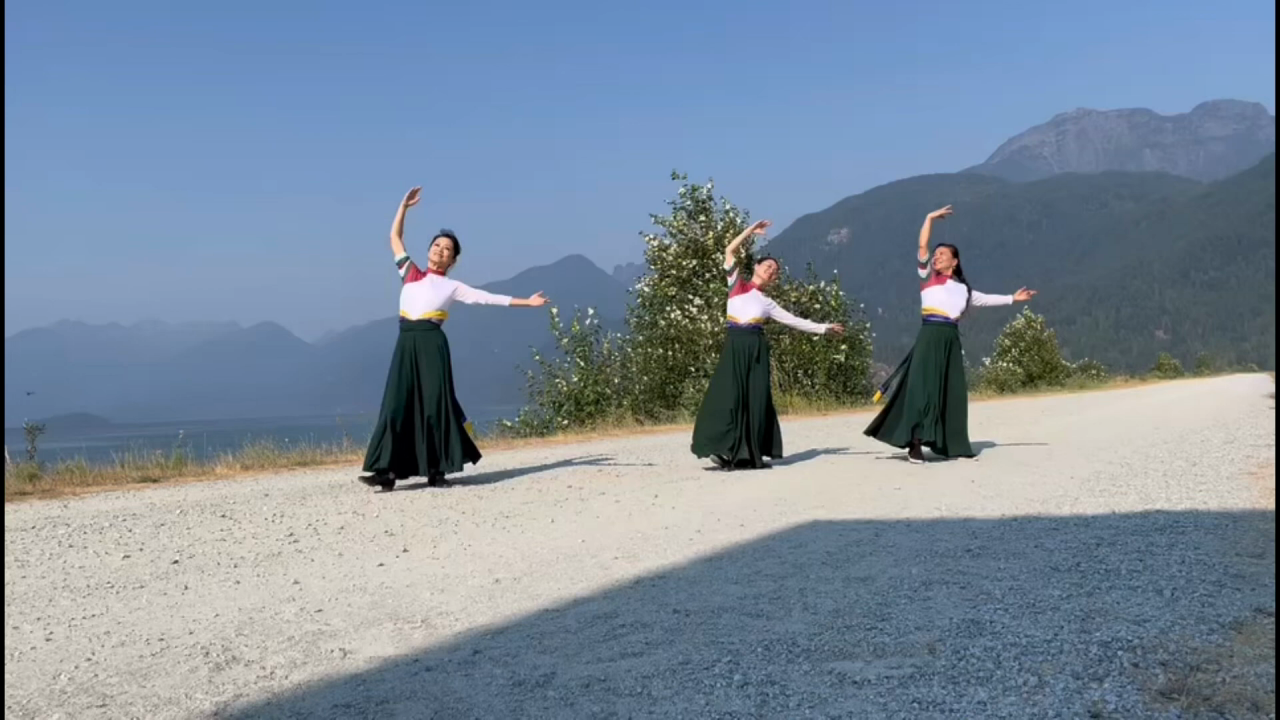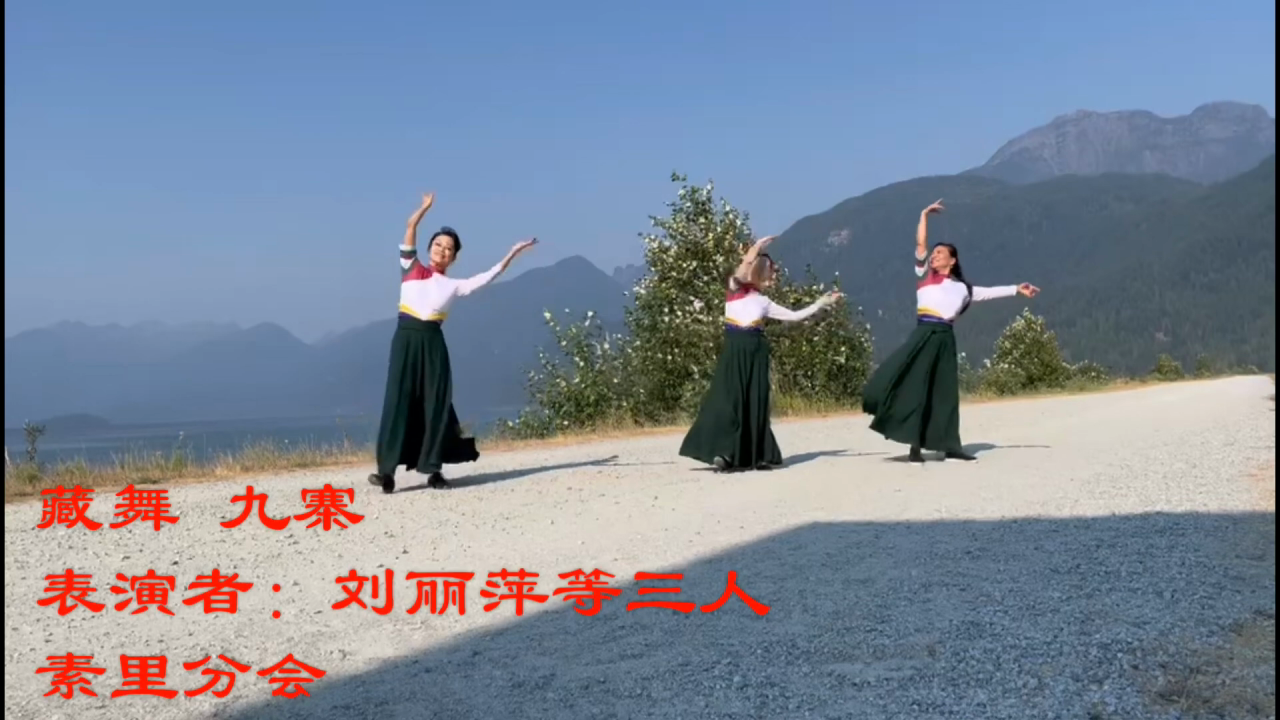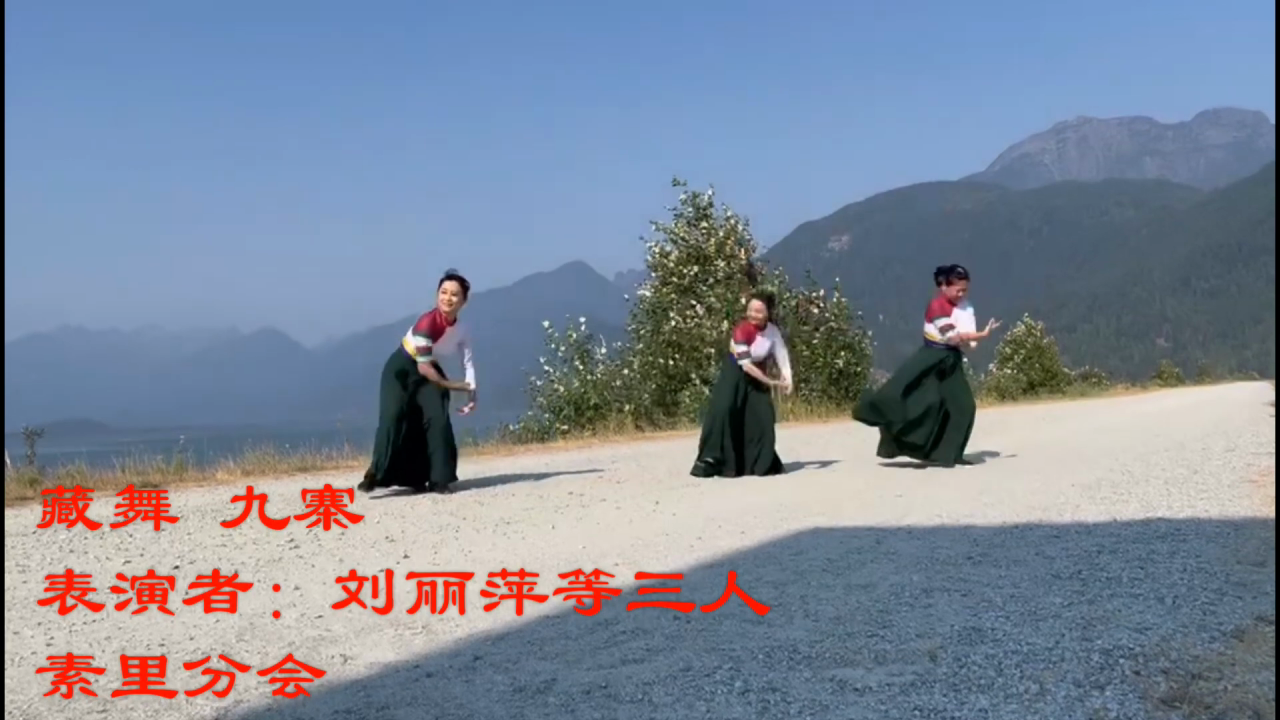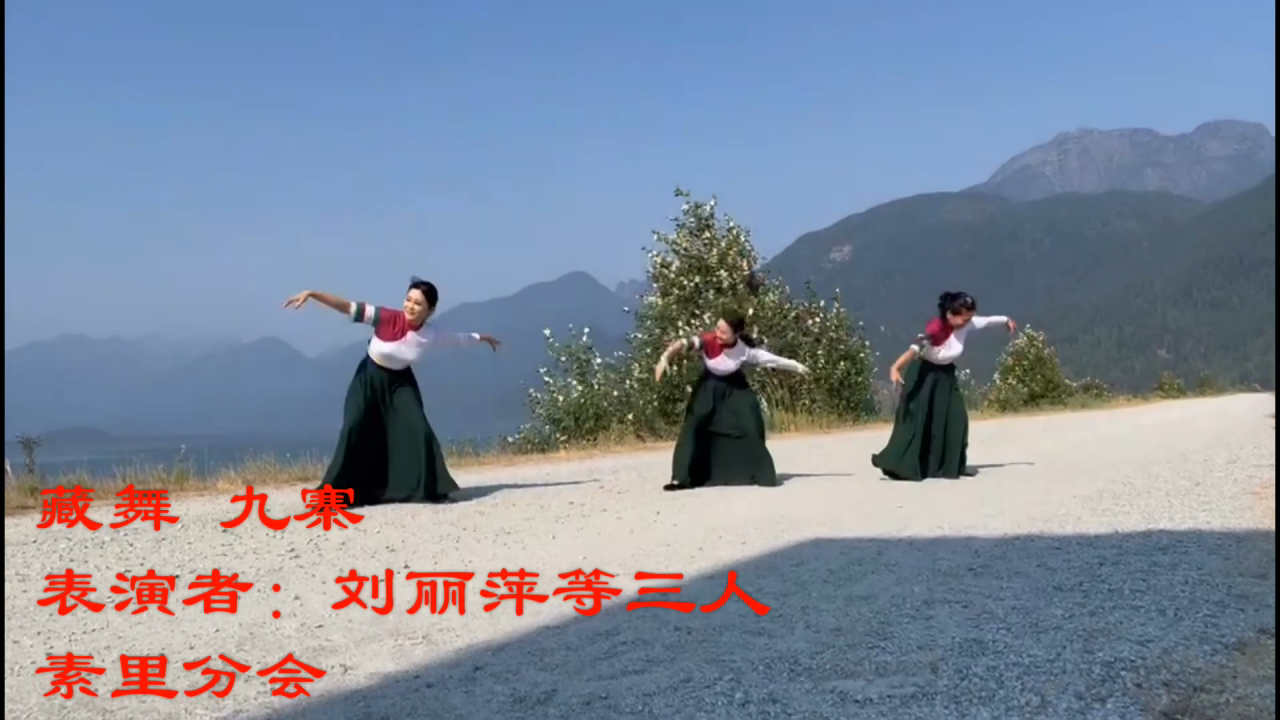
dt=0.4s
person 1, frame 1
left shoulder: (452, 287)
right shoulder: (410, 272)
left elbow: (486, 297)
right elbow: (394, 236)
left wrist: (524, 302)
right wrist: (404, 207)
left hip: (432, 344)
right hip: (406, 344)
left knee: (434, 403)
right knee: (396, 404)
left ankle: (436, 471)
right ankle: (384, 471)
person 1, frame 2
left shoulder: (455, 285)
right shoulder: (412, 270)
left elbow: (487, 277)
right elbow: (409, 233)
left wrist: (513, 252)
right wrist: (424, 208)
left hip: (434, 343)
right hip: (406, 339)
left knee: (435, 405)
right knee: (397, 405)
left ankle: (434, 469)
right ankle: (387, 472)
person 1, frame 3
left shoulder: (461, 331)
right shoulder: (427, 322)
left elbow: (468, 362)
right elbow: (422, 365)
left wrist: (472, 392)
right wrist: (450, 386)
left hip: (429, 376)
right hip: (400, 372)
left knee: (437, 420)
right knee: (394, 416)
left ankle: (437, 478)
right ankle: (377, 474)
person 1, frame 4
left shoulder: (429, 336)
right shoulder: (386, 318)
left elbow: (457, 339)
right elbow: (347, 307)
left wrist: (483, 338)
right wrist: (311, 293)
left hip: (400, 383)
right hip: (369, 379)
left knee: (418, 431)
right knee: (354, 431)
left ankle: (429, 488)
right ankle: (337, 491)
person 2, frame 1
left shoulder: (963, 288)
right shoulder: (928, 277)
left elbow: (984, 299)
right elbow: (922, 247)
left wrist: (1012, 298)
right wrist: (930, 218)
left hip: (951, 338)
right hip: (931, 335)
left knee: (953, 390)
right knee: (925, 384)
left ankle: (952, 445)
right ankle: (915, 443)
person 2, frame 2
left shoulder: (962, 287)
right shoulder: (926, 275)
left elbow: (990, 292)
right elbow: (920, 245)
left wrist: (1016, 289)
right wrist: (924, 215)
left hip: (945, 339)
right hip: (924, 335)
left knee: (945, 393)
right knee: (913, 386)
left ankle: (950, 447)
right ankle: (915, 446)
person 2, frame 3
left shoulder: (965, 306)
right shoulder: (937, 306)
left elbow: (970, 338)
right elbow: (952, 336)
left wrist: (972, 340)
right wrist: (979, 335)
left hip: (952, 361)
right hip: (931, 357)
left knee: (964, 405)
right knee: (904, 391)
left ankle: (950, 454)
person 2, frame 4
left shoulder: (965, 323)
right shoulder: (935, 328)
left elbow: (985, 320)
right elbow: (914, 348)
left wrist: (1006, 320)
right wrist: (895, 368)
left hip: (946, 374)
right hip: (923, 374)
left knee: (955, 418)
right knee: (913, 418)
left ankle: (952, 466)
right ankle: (903, 466)
person 3, frame 1
left shoulder: (767, 303)
right shoulder: (736, 283)
left elbow: (794, 321)
right elbow: (729, 251)
left wrist: (825, 328)
right wrist: (751, 230)
left hip: (755, 349)
right hip: (734, 347)
left knee: (756, 399)
right knee: (728, 397)
left ankle: (752, 455)
right ankle: (727, 451)
person 3, frame 2
left shoulder: (763, 300)
right shoulder: (735, 287)
left elbow: (792, 316)
right elbow: (743, 270)
left wrist: (821, 303)
right wrist: (758, 245)
left hip: (757, 351)
right hip: (733, 348)
left knee: (756, 403)
right knee: (729, 400)
left ankle: (754, 456)
right ankle: (727, 453)
person 3, frame 3
left shoulder: (773, 331)
right shoulder: (742, 330)
left elbow: (781, 357)
right elbow: (745, 364)
left wrist: (787, 378)
right wrist: (770, 382)
left hip: (755, 377)
right hip: (733, 375)
left knee: (763, 416)
right knee: (722, 411)
left ankle: (762, 464)
right ankle: (711, 458)
person 3, frame 4
left shoulder: (746, 350)
right shoulder: (708, 340)
left elbow: (773, 359)
right elbow: (683, 342)
left wrist: (796, 366)
right wrist: (664, 357)
left hip: (735, 388)
right hip: (709, 386)
left knee: (748, 427)
right knee: (693, 426)
left ankle: (760, 473)
right ankle: (681, 477)
